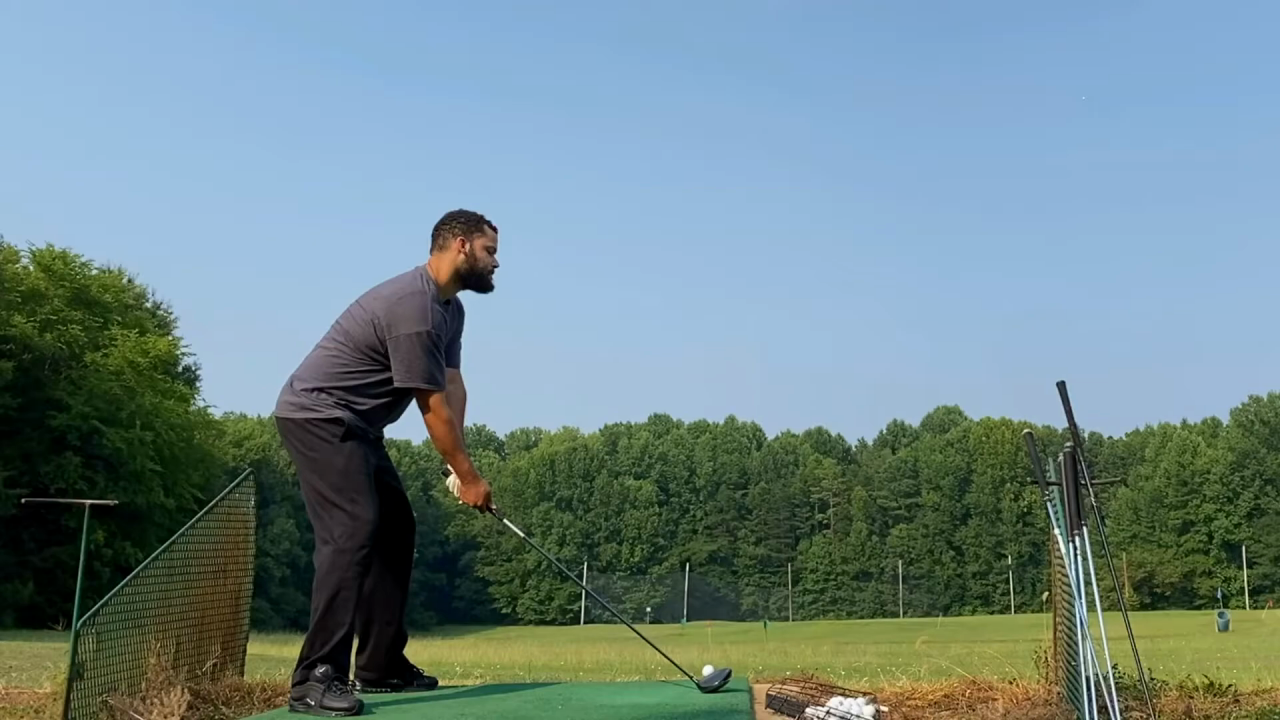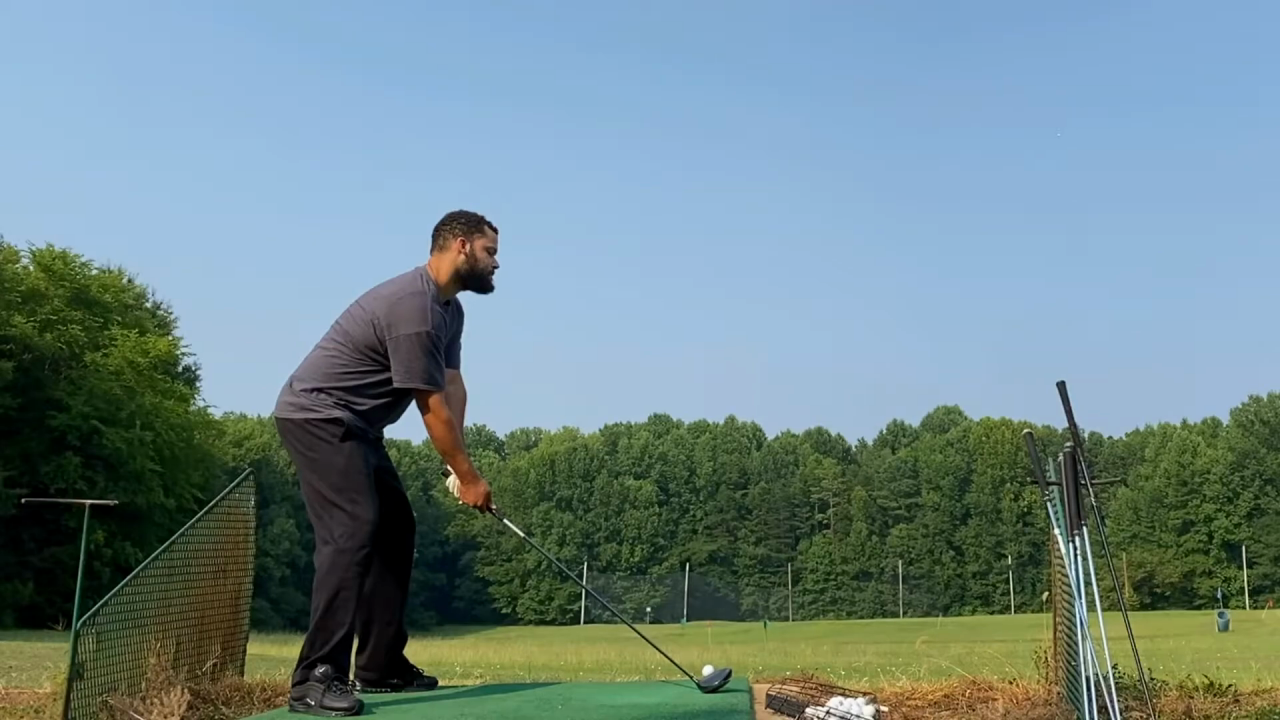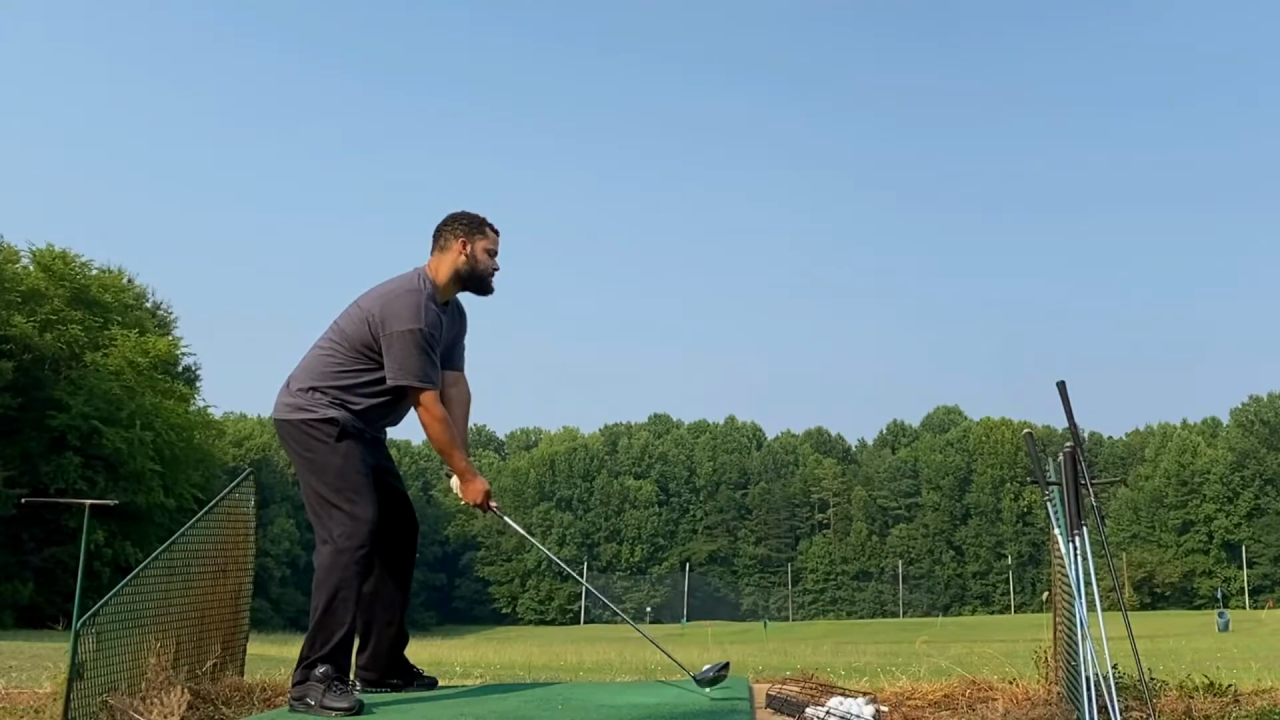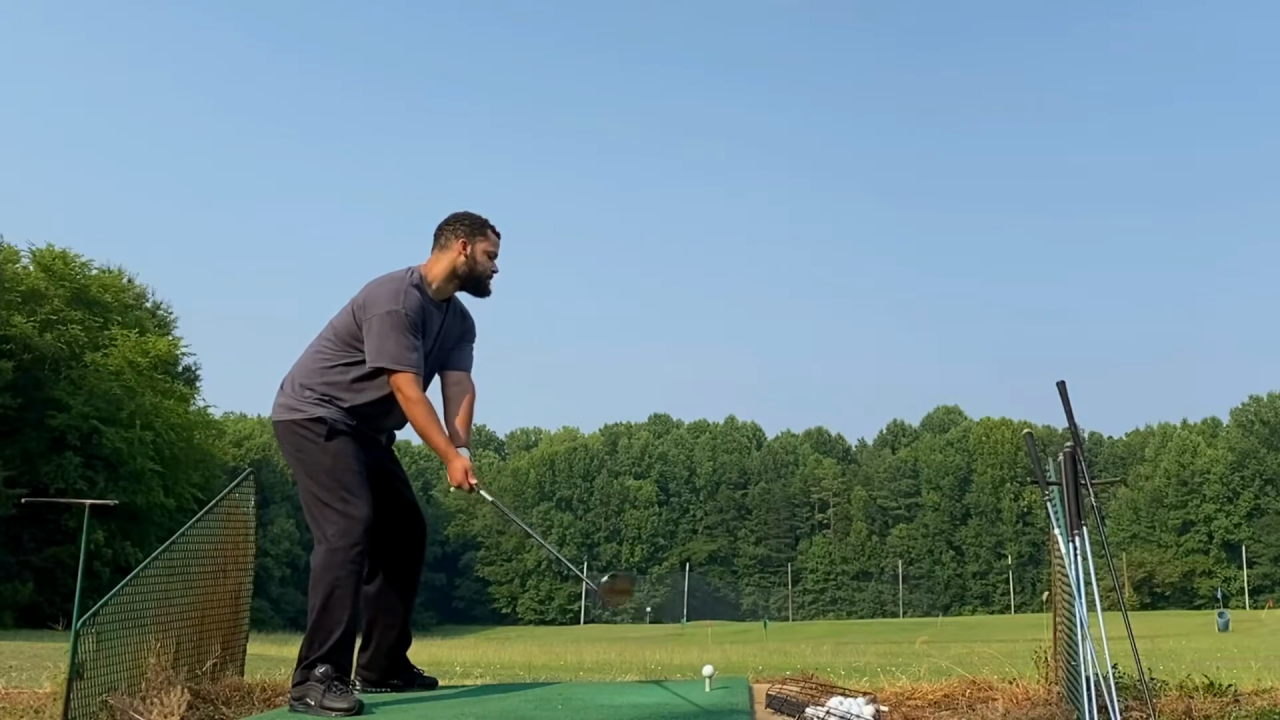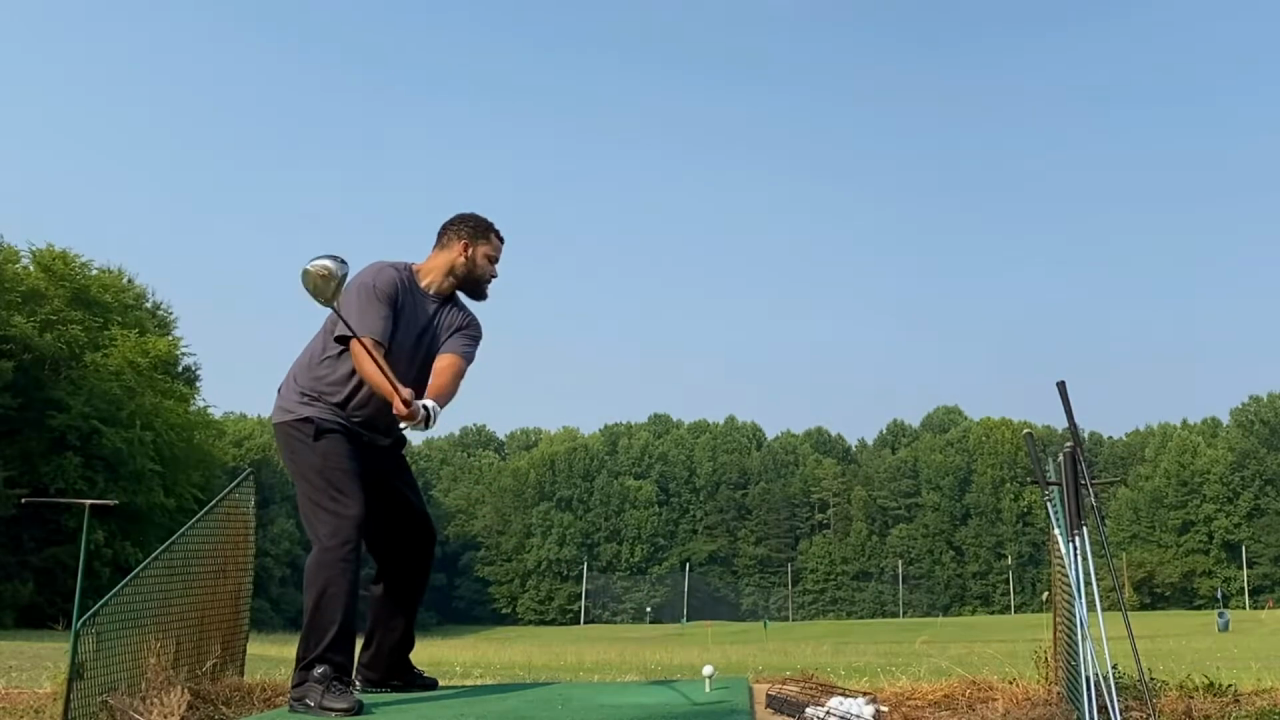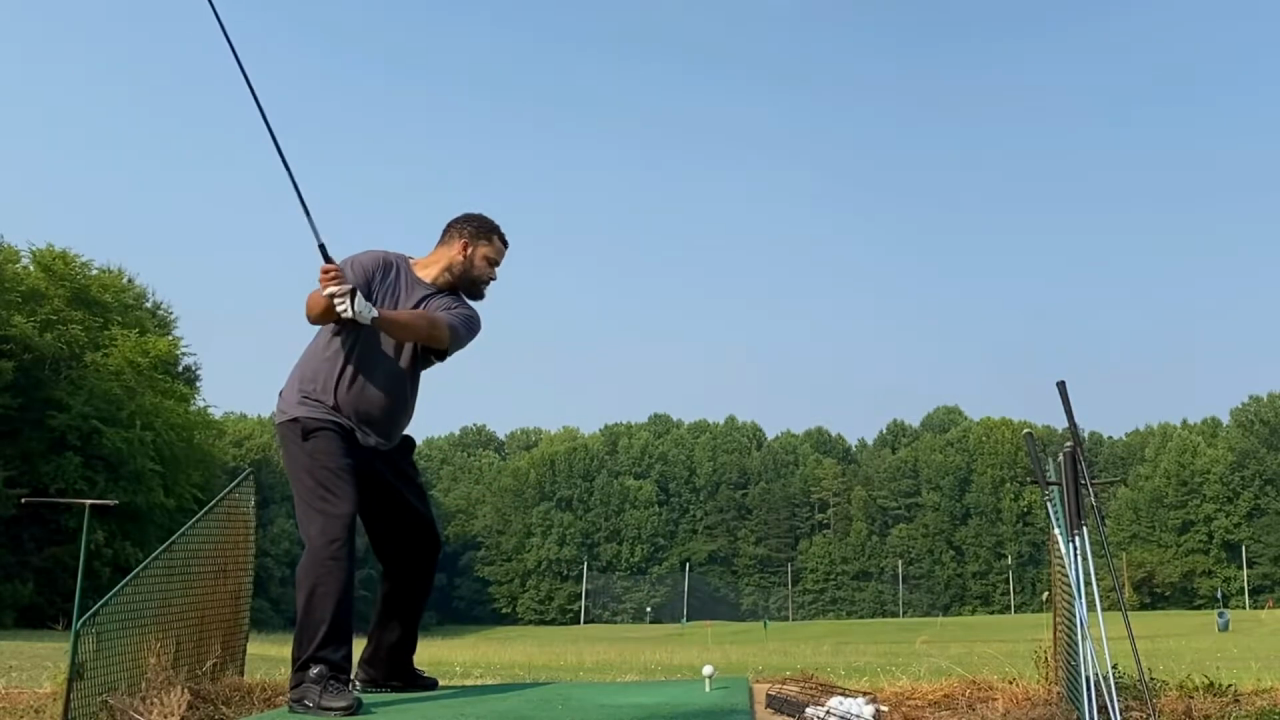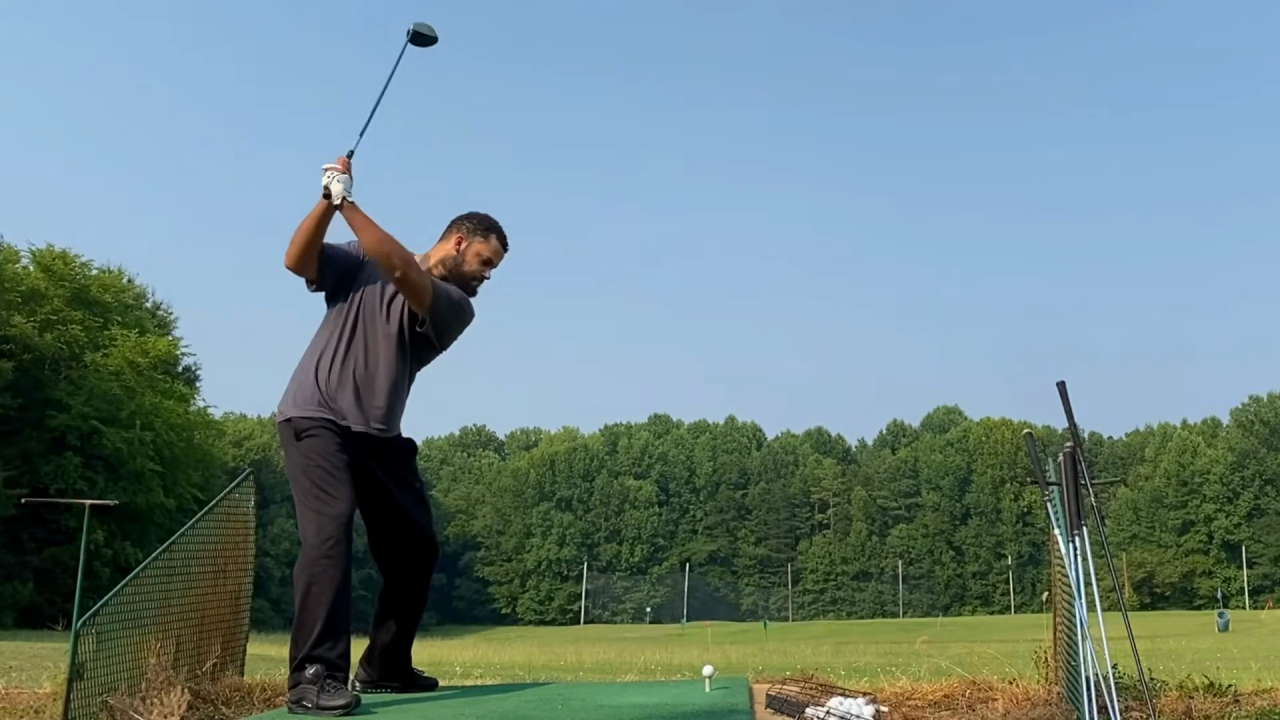
dt=0.7s
person 1, frame 1
left shoulder: (449, 307)
right shoulder: (413, 307)
left elbow: (453, 387)
right elbow: (434, 408)
left wrist: (458, 468)
right wrist: (469, 477)
left hip: (355, 425)
right hip: (318, 417)
left knee: (395, 529)
right knee: (353, 531)
left ankle: (380, 665)
right ankle: (316, 677)
person 1, frame 2
left shoulder: (448, 308)
right shoulder: (413, 308)
left elbow: (453, 389)
right elbow: (433, 409)
left wrist: (458, 468)
right wrist: (468, 476)
left hip: (355, 425)
right hip: (318, 417)
left knee: (395, 529)
right knee: (354, 531)
left ankle: (380, 664)
right ankle: (317, 677)
person 1, frame 3
left shoulder: (451, 312)
right shoulder: (409, 307)
left elbow: (455, 388)
right elbow: (428, 406)
left wrist: (463, 467)
right wrist: (467, 476)
left hip: (358, 426)
right hip: (317, 417)
left knee: (397, 530)
right knee: (353, 531)
left ankle: (380, 665)
right ankle: (316, 677)
person 1, frame 4
left shoulder: (458, 320)
right shoulder: (396, 296)
left elbow: (459, 386)
right elbow: (407, 389)
left wrist: (462, 451)
right wrist: (449, 457)
left hip: (365, 430)
right hip: (315, 418)
left knee: (403, 534)
right knee: (349, 530)
left ankle: (382, 665)
right ankle: (317, 677)
person 1, frame 5
left shoulder: (463, 324)
right shoulder: (383, 280)
left elbow: (448, 371)
right elbow: (364, 351)
left wrist: (428, 406)
right wrist: (394, 394)
left hip: (375, 435)
right hip: (314, 418)
left knee: (413, 540)
right knee: (342, 529)
left ankle: (383, 666)
right ankle: (317, 677)
person 1, frame 6
left shoulder: (461, 316)
right shoulder: (375, 266)
left elbow: (426, 330)
right elbow: (316, 311)
left wrist: (370, 313)
right wrist: (329, 297)
left hip: (381, 438)
right hip: (315, 419)
left knee: (418, 545)
right knee: (333, 530)
left ankle: (384, 665)
right ankle: (315, 677)
person 1, frame 7
left shoulder: (457, 310)
right shoulder: (360, 261)
left elbow: (403, 272)
right elbow: (297, 261)
left wrist: (348, 202)
right wrist: (327, 201)
left hip: (380, 435)
right hip: (315, 419)
left knee: (415, 548)
right knee: (330, 529)
left ankle: (384, 667)
